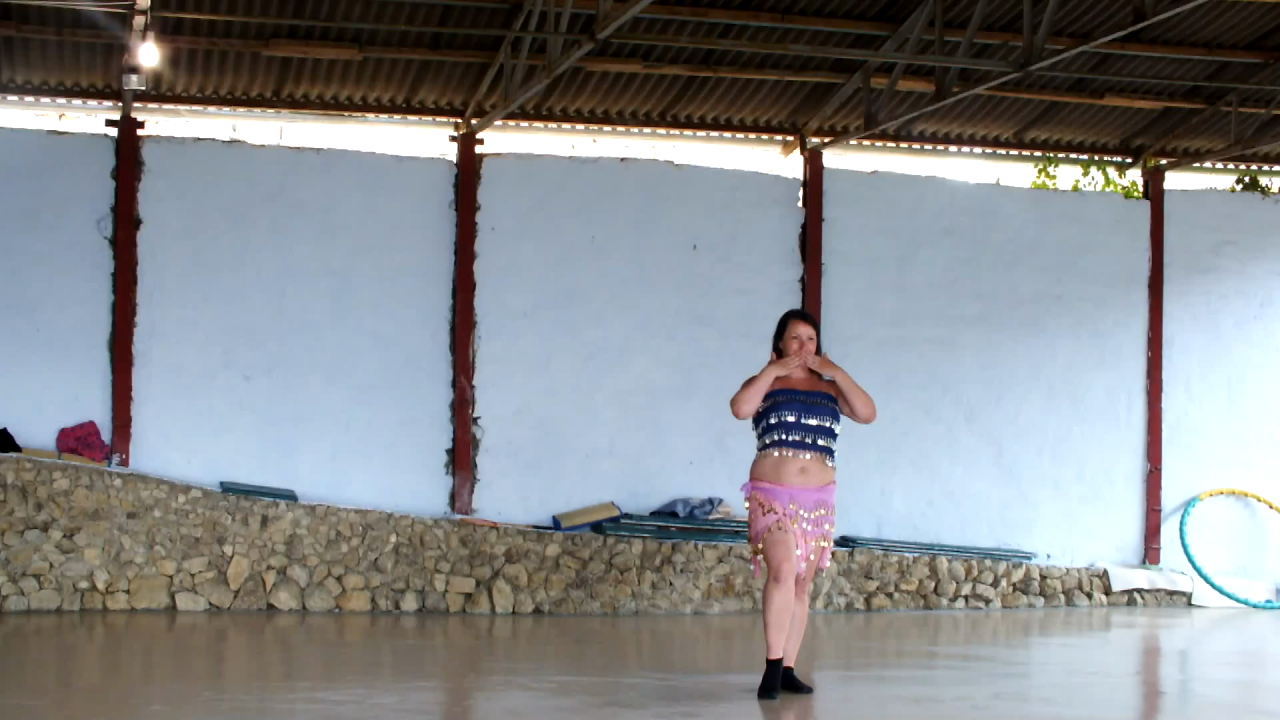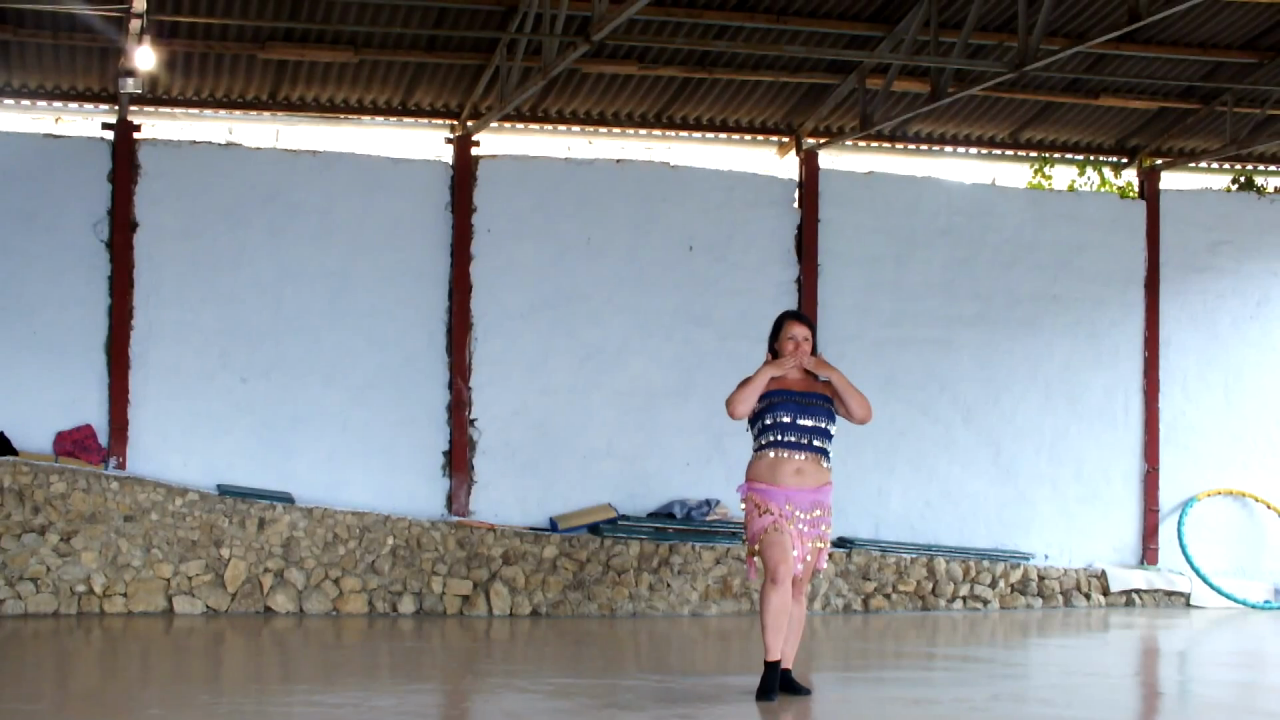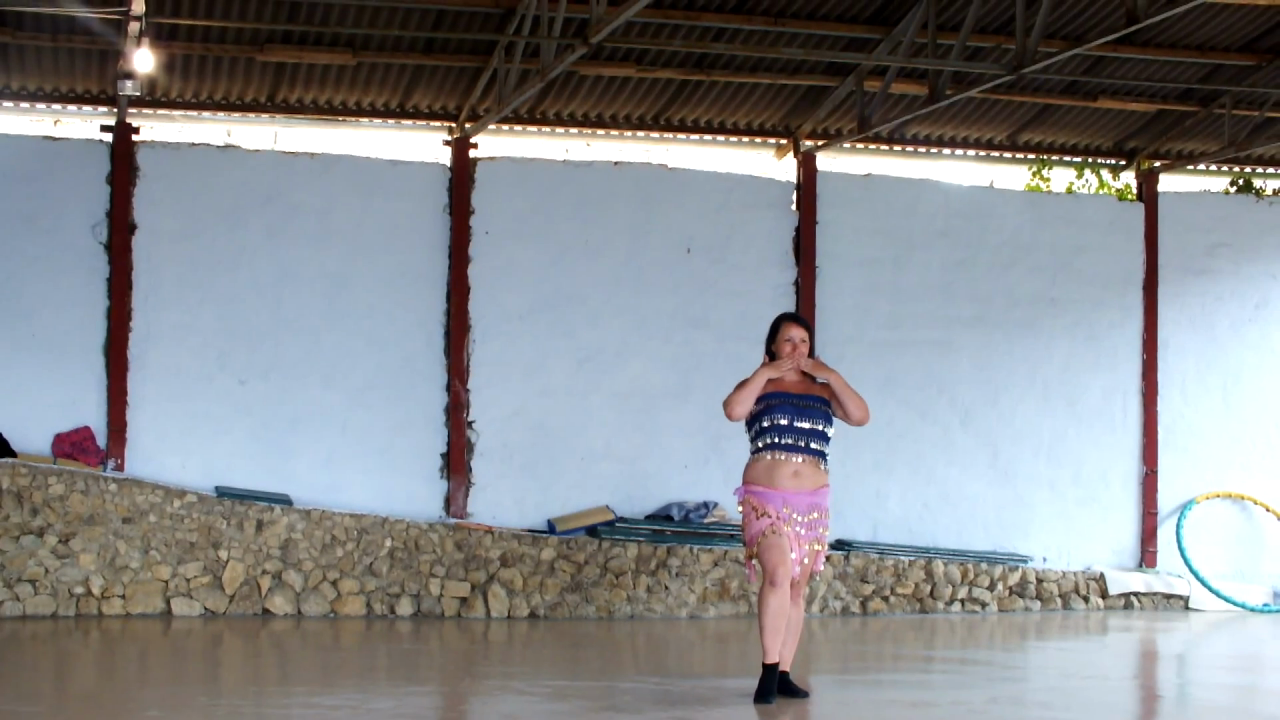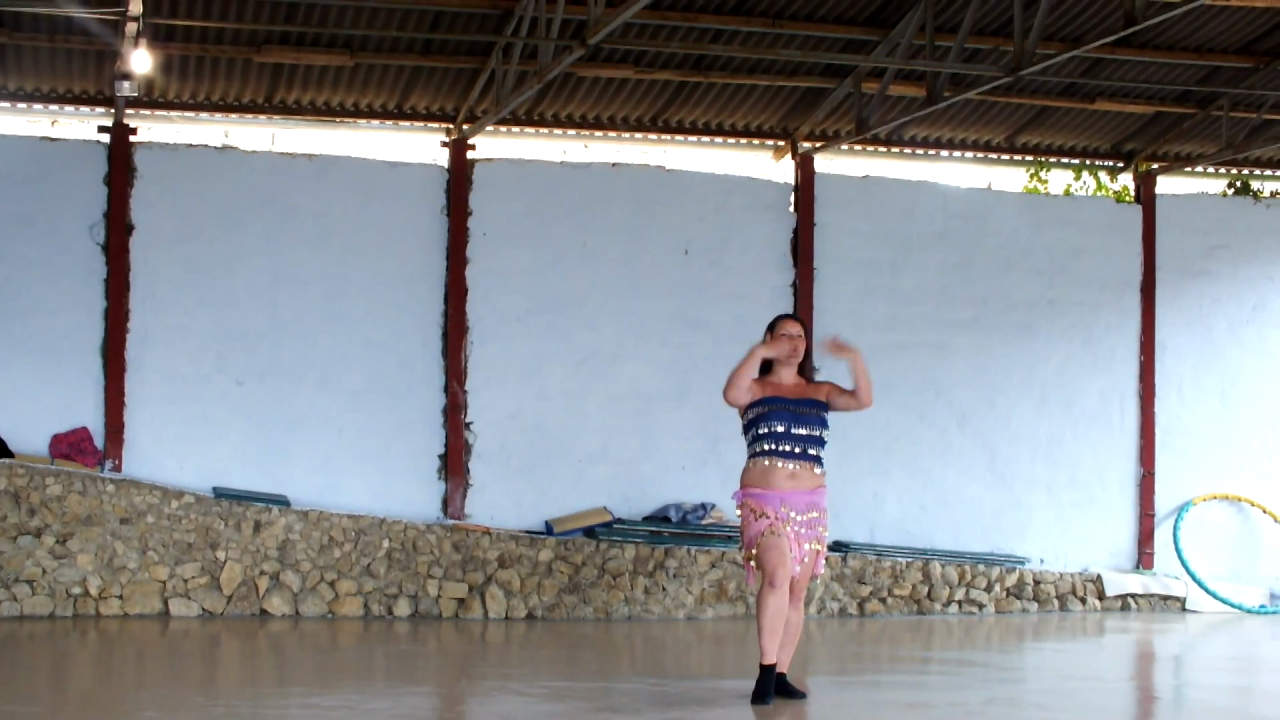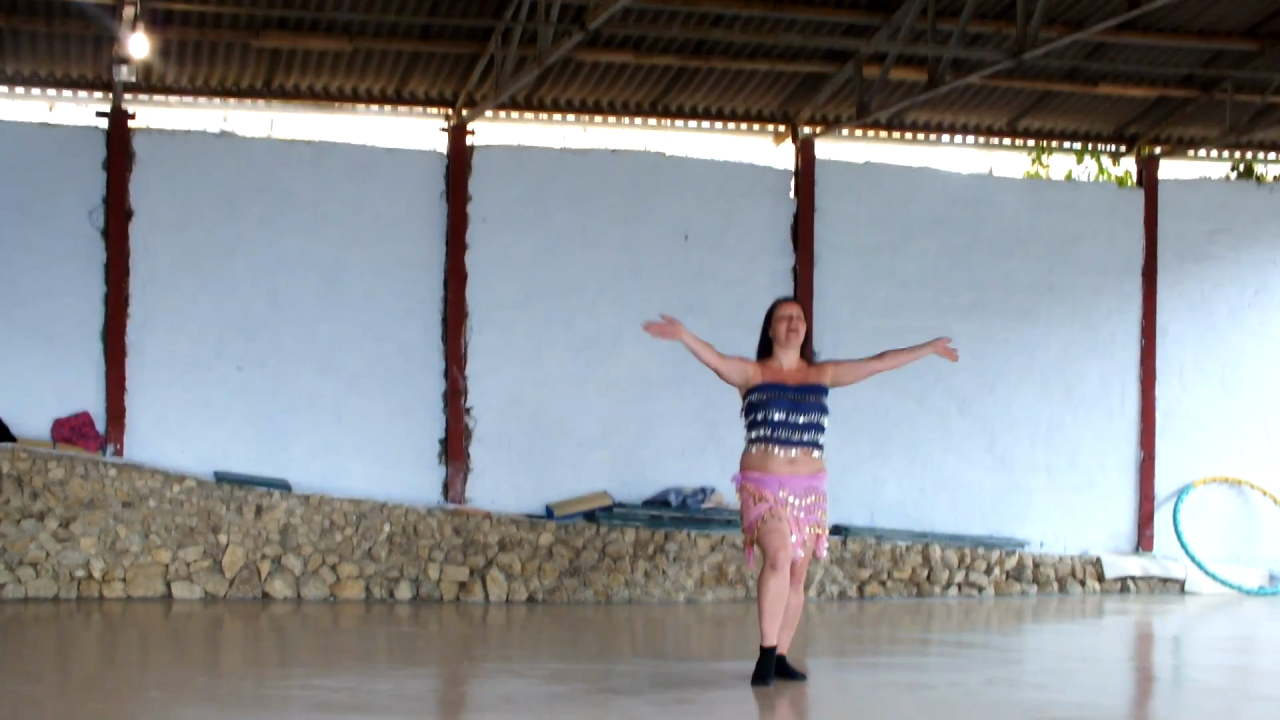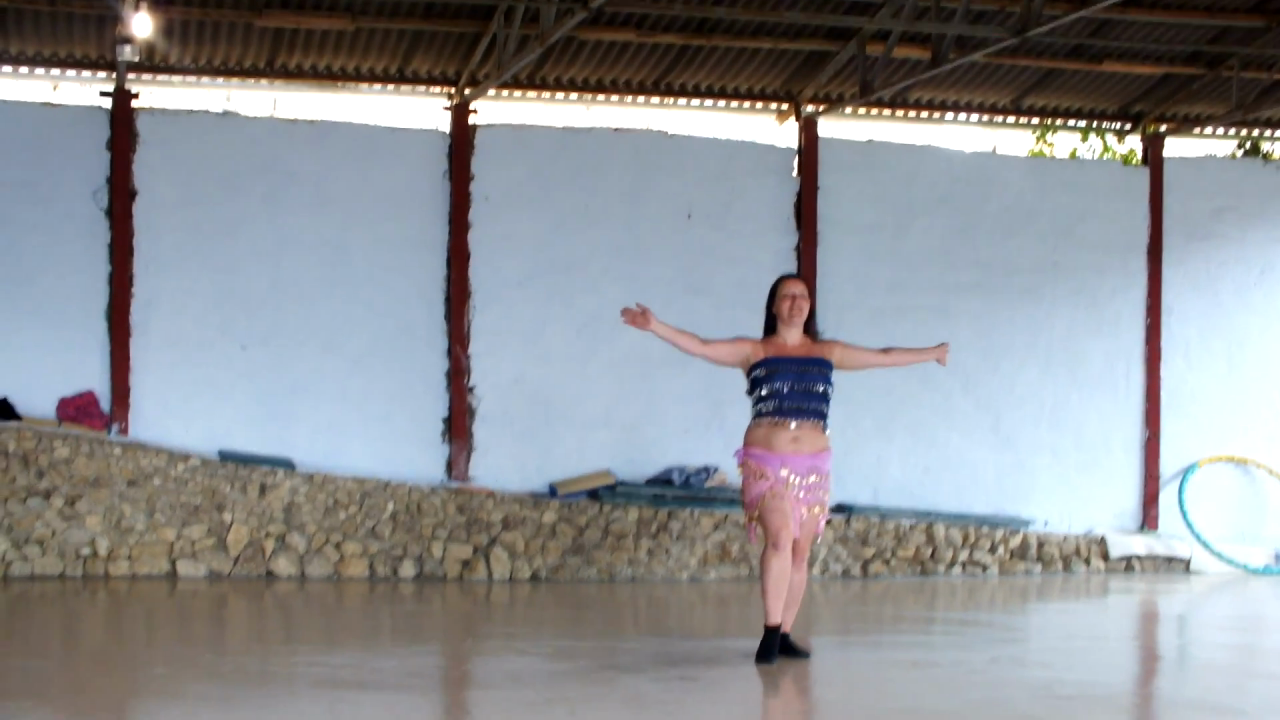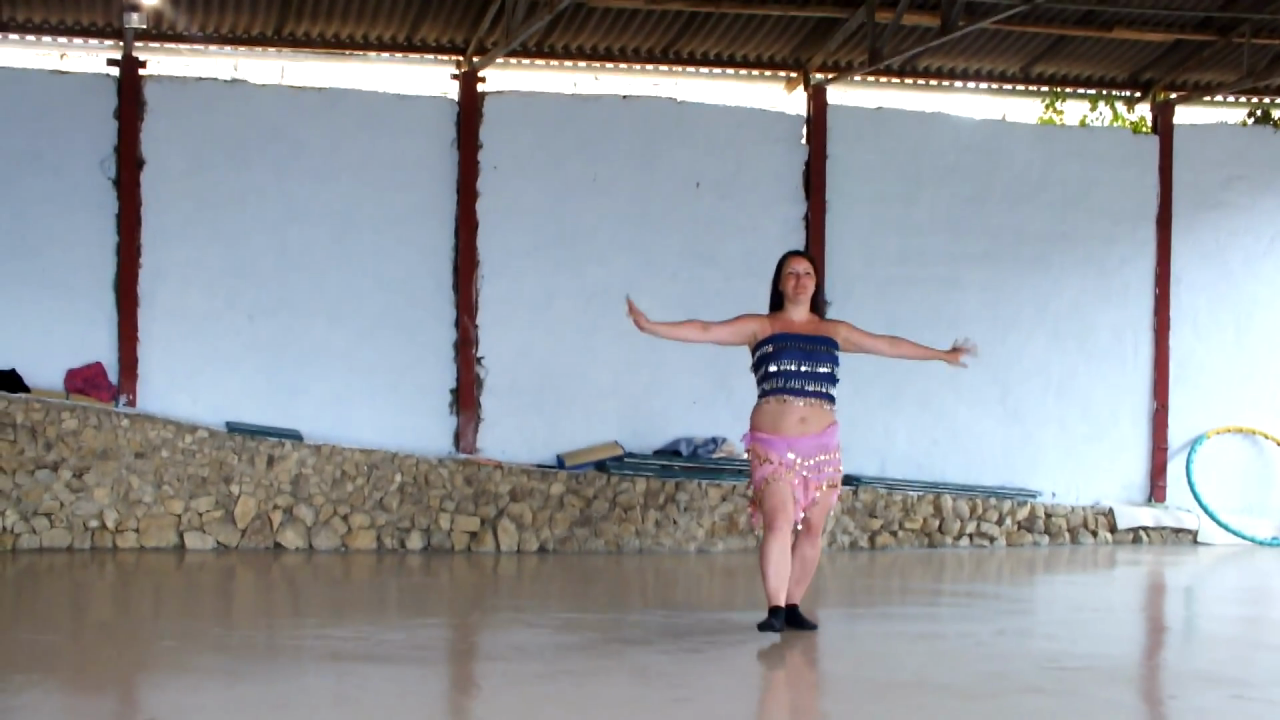
dt=0.2s
person 1, frame 1
left shoulder: (829, 387)
right shoulder: (764, 384)
left elbow: (868, 414)
right elbow: (739, 409)
left wrist: (837, 373)
right wrist: (771, 370)
left hip: (817, 497)
right hip: (772, 495)
left knee: (802, 586)
right knee: (782, 572)
left ankle: (787, 669)
right ankle: (772, 667)
person 1, frame 2
left shoulder: (825, 388)
right shoulder: (760, 384)
left elbow: (864, 414)
right elbow: (735, 409)
left wrist: (833, 373)
right wrist: (767, 370)
left hip: (814, 499)
right hip: (768, 496)
left knee: (798, 587)
right knee: (779, 574)
left ankle: (785, 671)
right ankle: (771, 668)
person 1, frame 3
left shoulder: (822, 391)
right shoulder: (759, 387)
left elbow: (861, 417)
right elbow: (732, 411)
left wrist: (831, 375)
right wrist: (765, 372)
left hip: (812, 501)
right hip: (765, 498)
left knee: (796, 590)
right knee: (778, 577)
left ankle: (783, 674)
right ankle: (769, 671)
person 1, frame 4
left shoulder: (817, 392)
right shoulder: (752, 387)
left elbow: (862, 400)
right elbow: (735, 394)
left wrist: (854, 361)
right wrist: (758, 354)
left hip: (810, 502)
right hip: (761, 502)
left knee: (795, 594)
right knee: (775, 583)
left ankle: (779, 676)
right ankle: (767, 672)
person 1, frame 5
left shoulder: (823, 373)
right shoulder: (752, 373)
left elbow: (879, 362)
right elbow: (714, 360)
left wrist: (928, 348)
right wrist: (682, 335)
left hip: (808, 486)
right hip: (763, 484)
left knee: (797, 575)
right knee: (778, 562)
left ankle: (781, 657)
right ankle: (767, 655)
person 1, frame 6
left shoulder: (827, 352)
right shoulder: (753, 350)
left elbow: (881, 357)
right elbow: (701, 347)
left wrist: (930, 354)
right wrist: (655, 326)
left hip: (812, 465)
right hip: (765, 462)
left knee: (799, 554)
right knee: (779, 540)
left ankle: (783, 634)
right ankle: (770, 633)
person 1, frame 7
left shoulder: (834, 330)
right shoulder: (759, 327)
left elbow: (888, 345)
right elbow: (704, 331)
left wrist: (941, 354)
right wrist: (651, 326)
left hip: (821, 444)
right hip: (772, 443)
left knee: (811, 531)
right knee: (778, 523)
left ankle: (791, 607)
right ankle: (774, 610)
